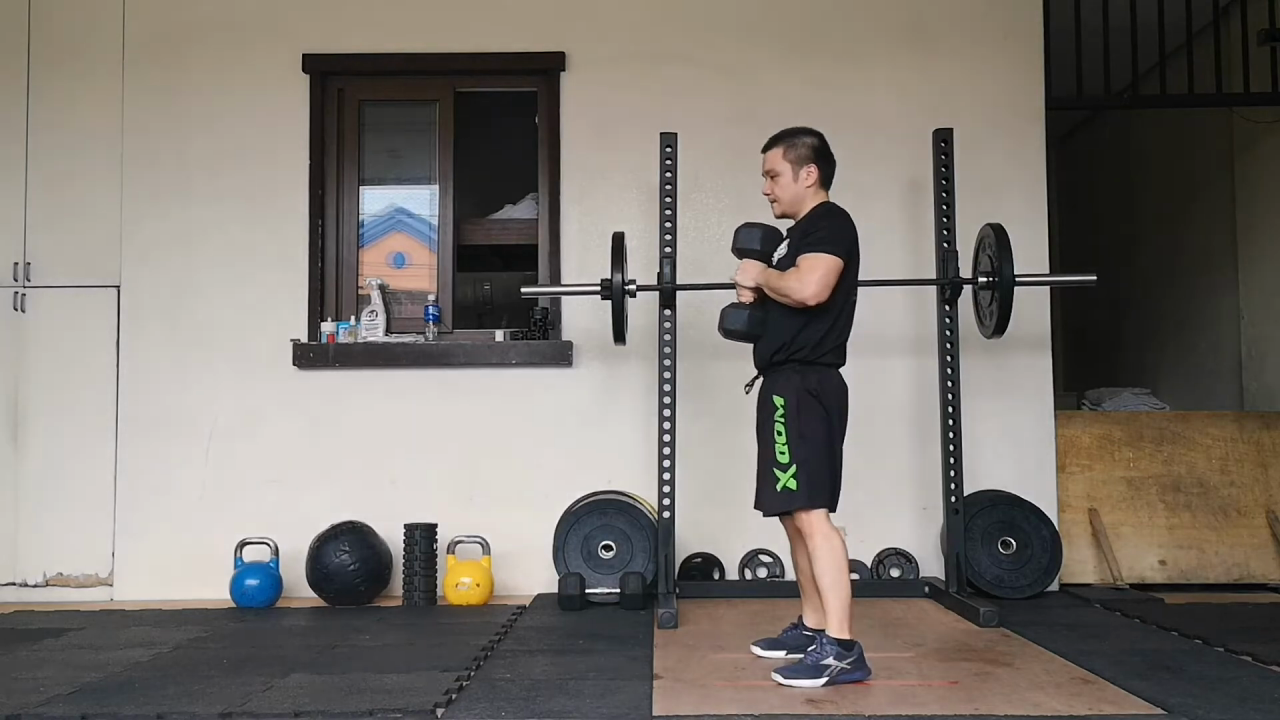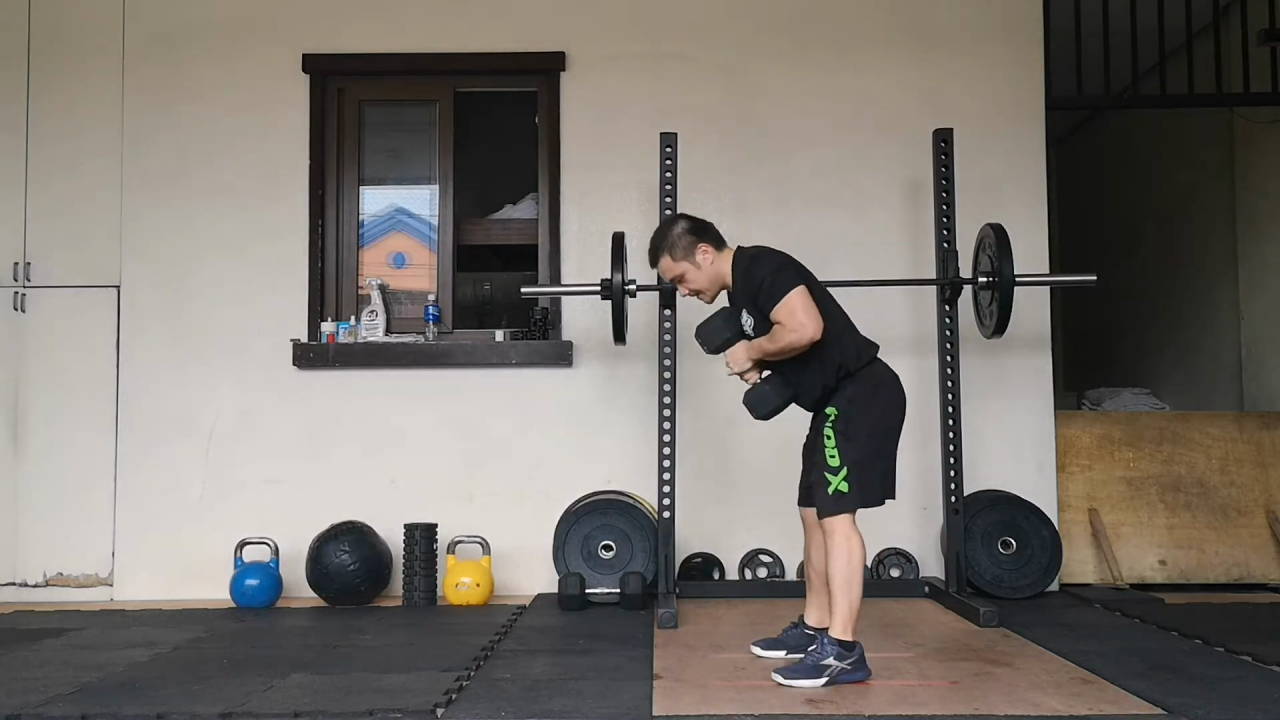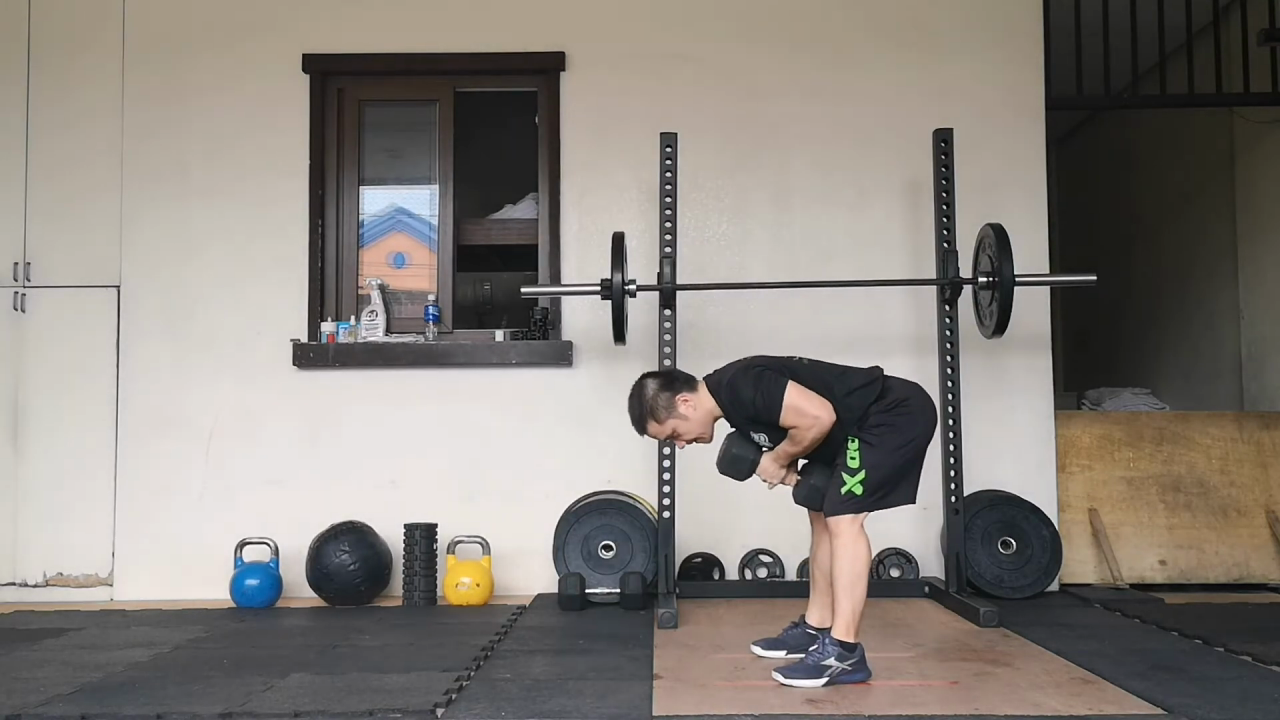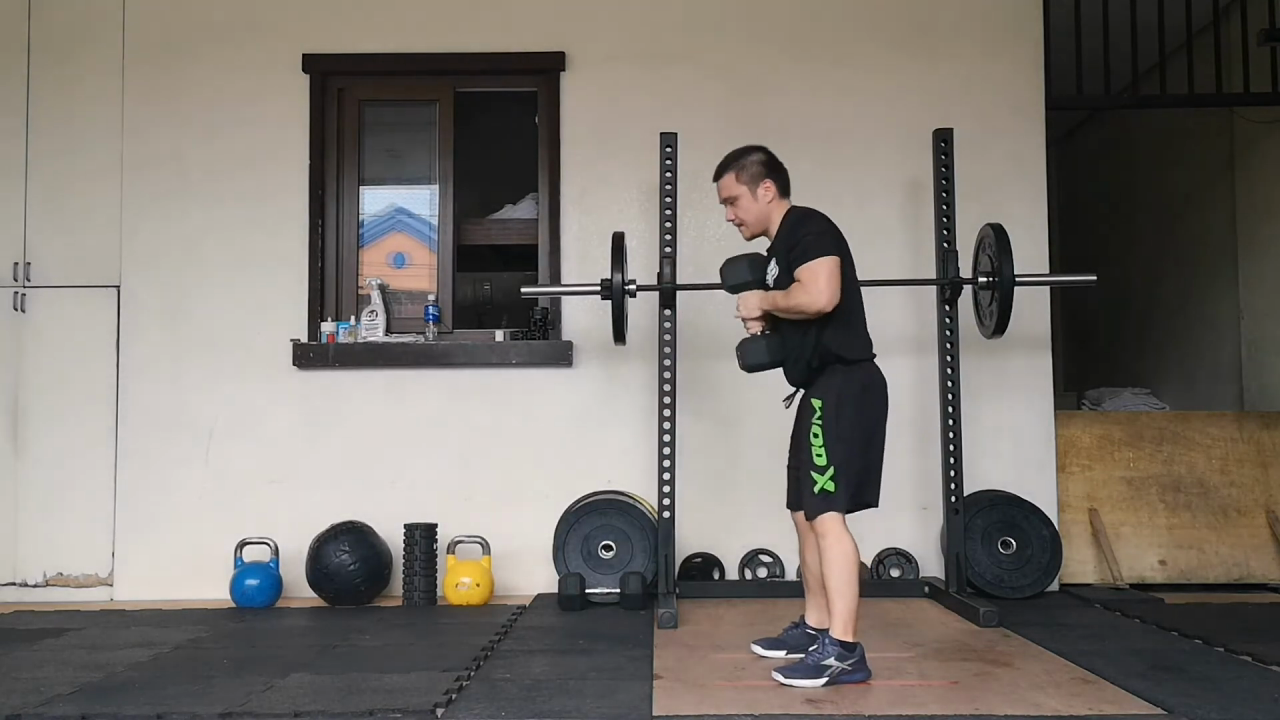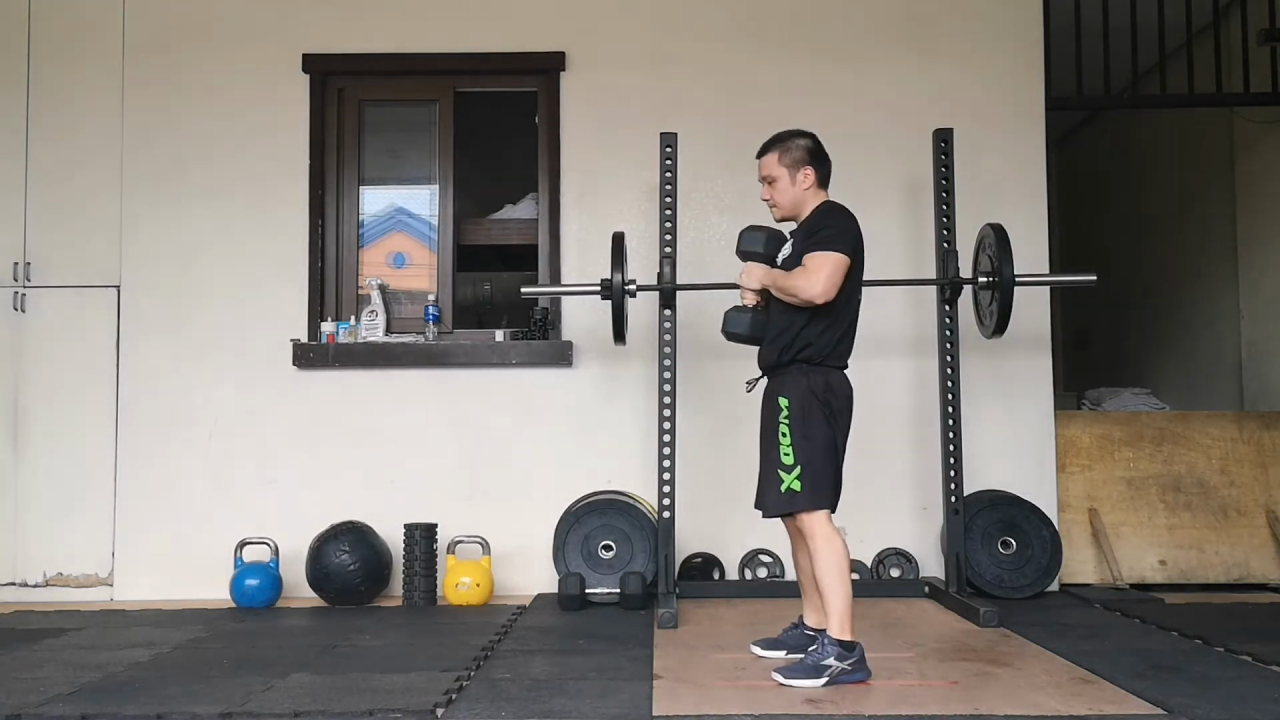
dt=1s
person 1, frame 1
left shoulder: (829, 222)
right shoulder: (801, 232)
left elbow: (809, 289)
left wrist: (758, 274)
right wrist: (755, 289)
left hip: (804, 386)
right hip: (786, 386)
left knee: (809, 514)
right knee: (793, 514)
left ankle: (842, 649)
right ankle: (812, 628)
person 1, frame 2
left shoulder: (760, 267)
right shoulder: (741, 288)
left elbow: (805, 329)
left wrist: (750, 351)
right wrist: (755, 364)
left hip: (862, 397)
right hip: (839, 403)
left knee: (836, 514)
right knee: (815, 513)
left ankle: (843, 651)
right ankle: (814, 628)
person 1, frame 3
left shoulder: (740, 387)
right shoulder: (731, 398)
left elbow: (818, 416)
right elbow: (795, 424)
left wrist: (777, 460)
right wrist: (786, 465)
left hip: (897, 414)
right hip: (879, 418)
left knee: (844, 517)
right knee: (824, 514)
left ankle: (843, 652)
right ankle: (816, 629)
person 1, frame 4
left shoulder: (807, 227)
right shoulder: (784, 245)
left elbow: (820, 296)
left wrist: (762, 301)
right wrist: (763, 315)
left hip: (840, 387)
right hip: (823, 390)
left knee: (826, 515)
right knee: (808, 514)
left ankle: (844, 650)
right ankle: (815, 628)
person 1, frame 5
left shoulder: (831, 221)
right shoulder: (805, 232)
left elbow: (817, 287)
left wrist: (764, 275)
right wrist: (761, 290)
left hip: (809, 385)
right hip: (791, 387)
left knee: (811, 514)
right knee: (793, 514)
left ankle: (843, 651)
right ankle: (813, 629)
